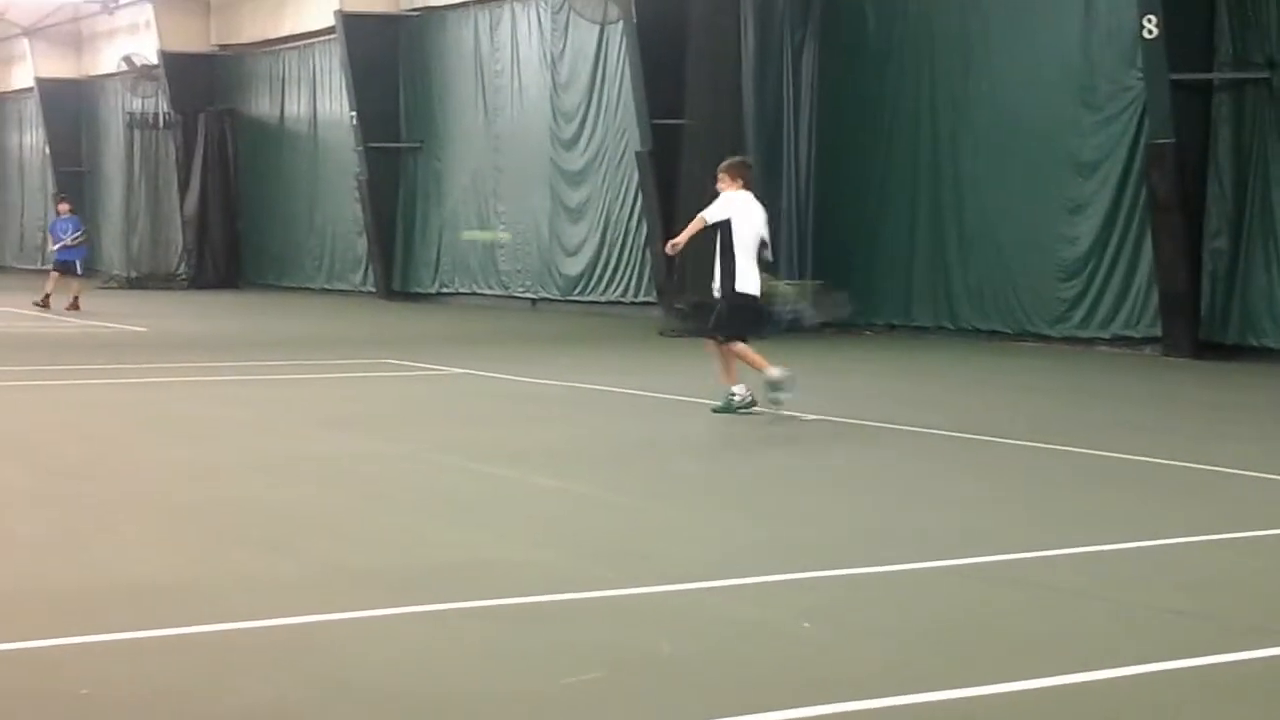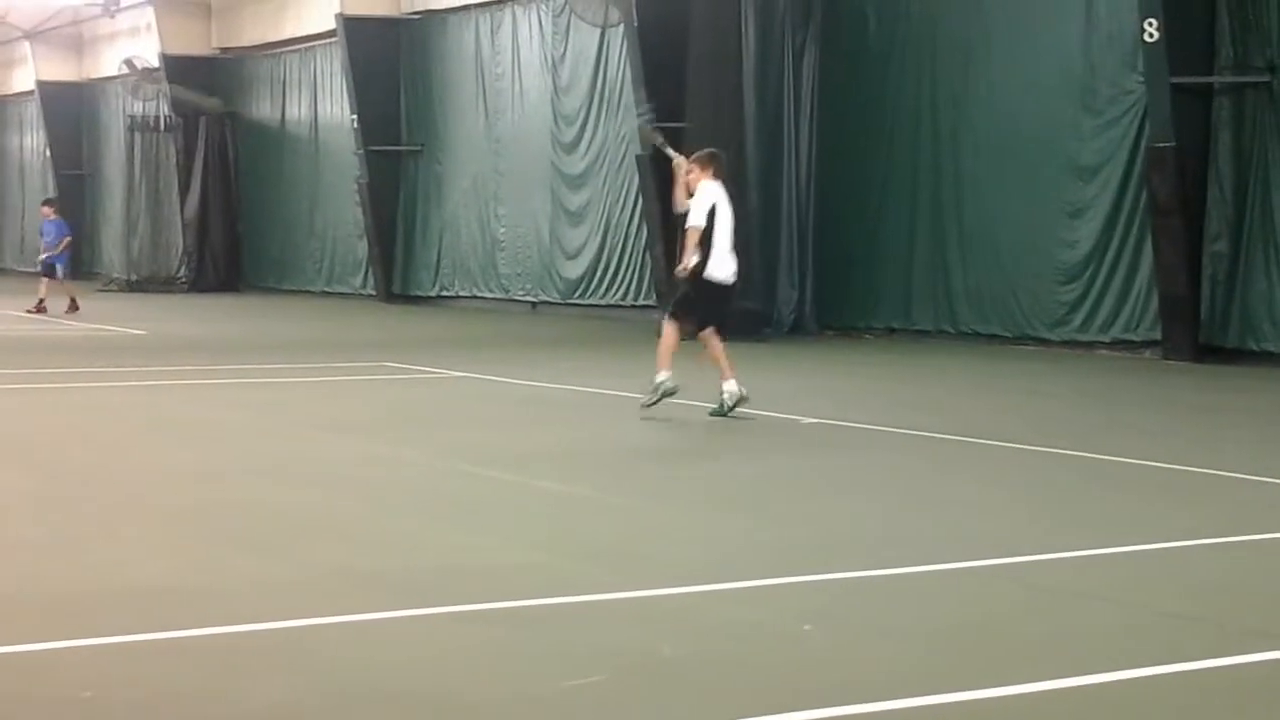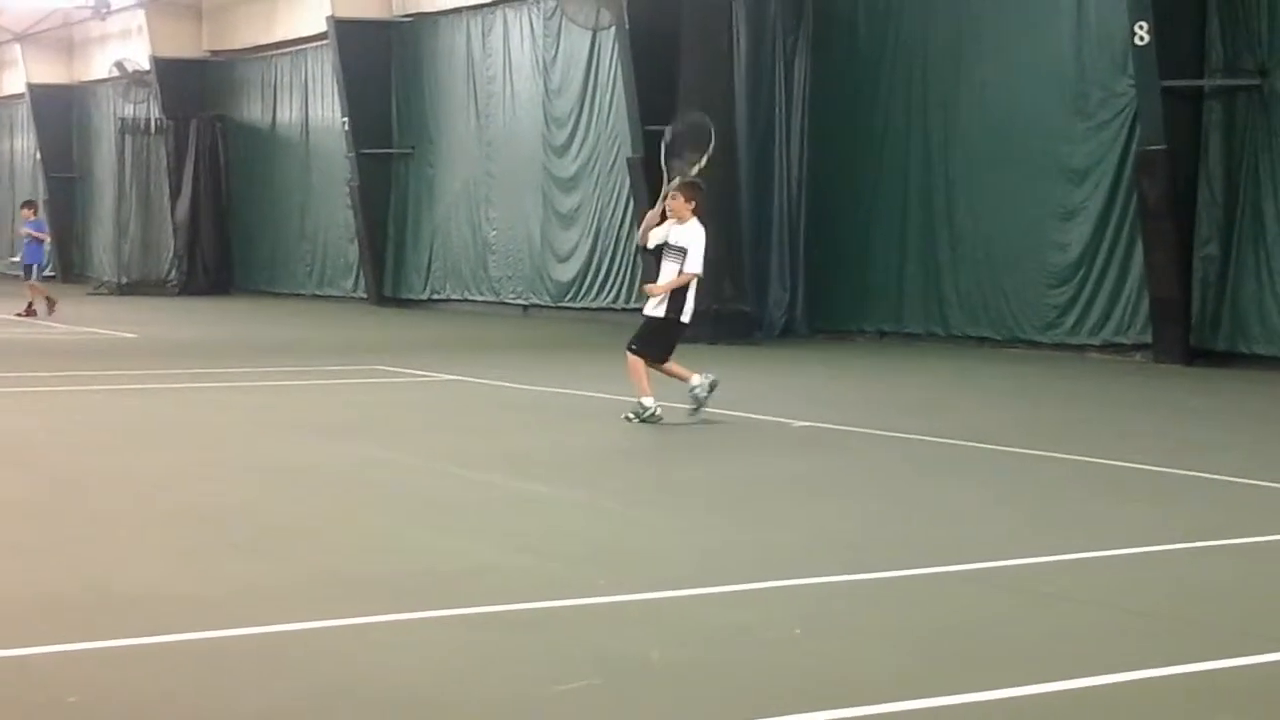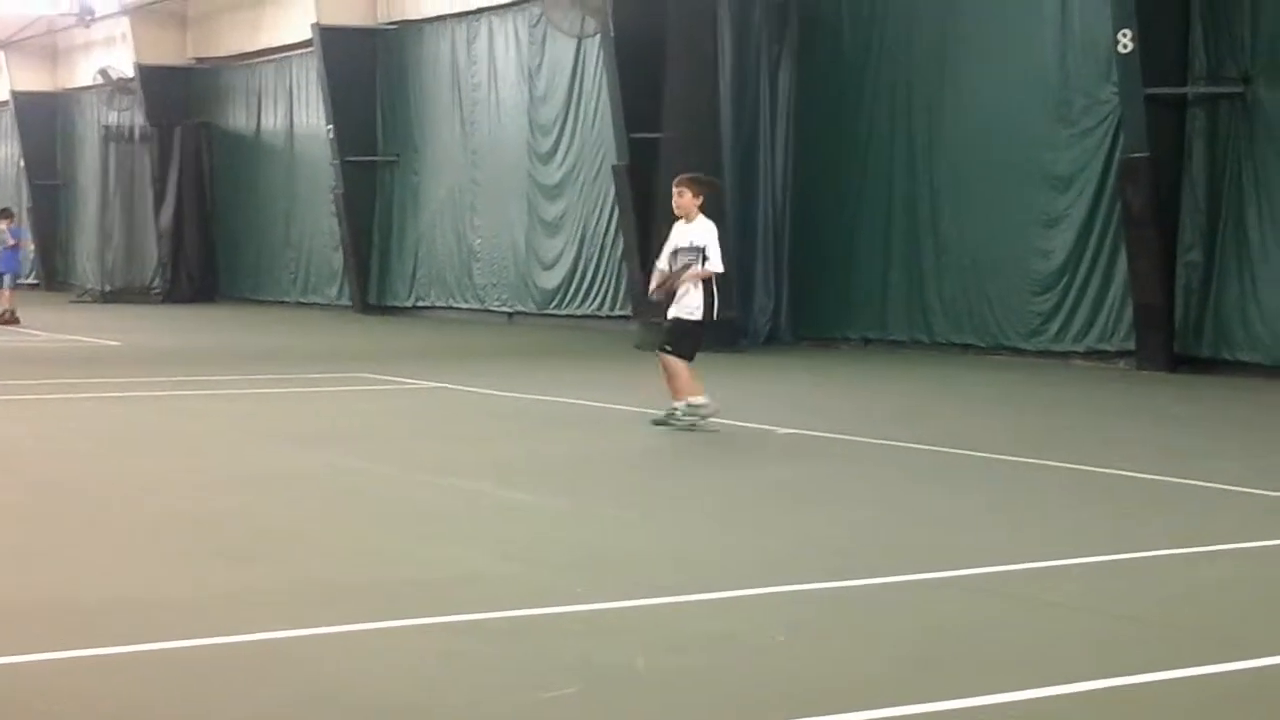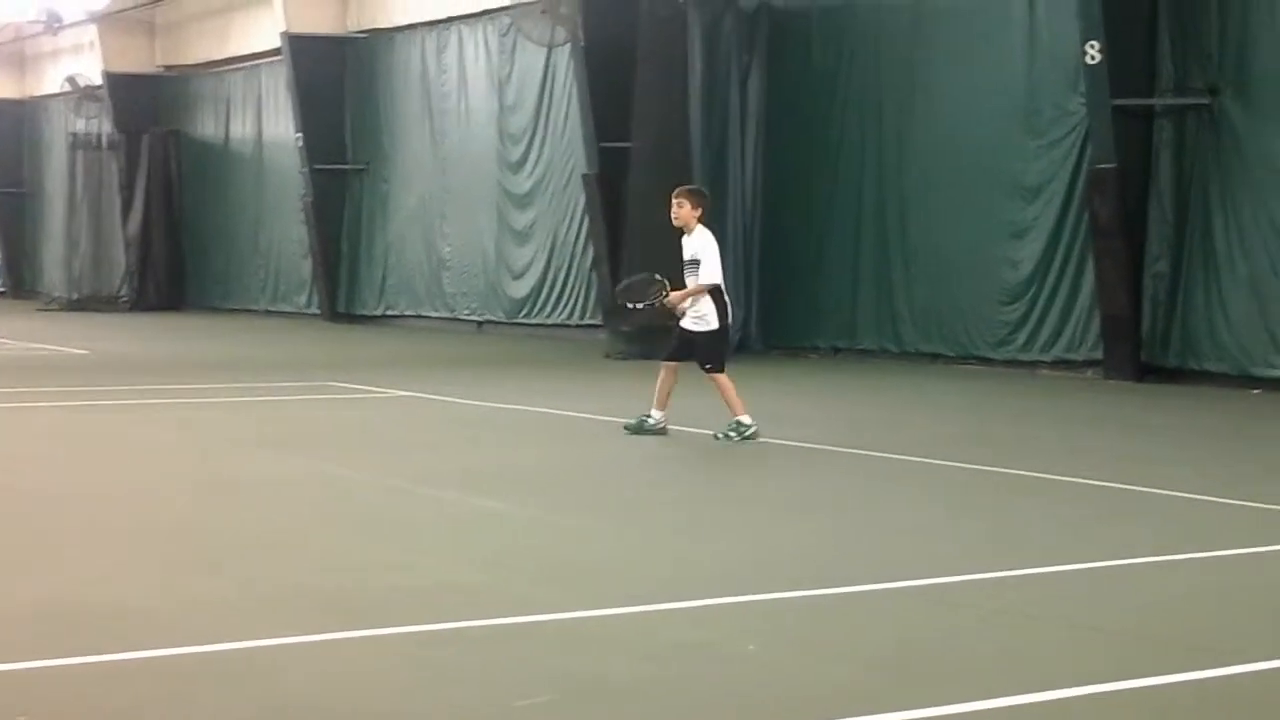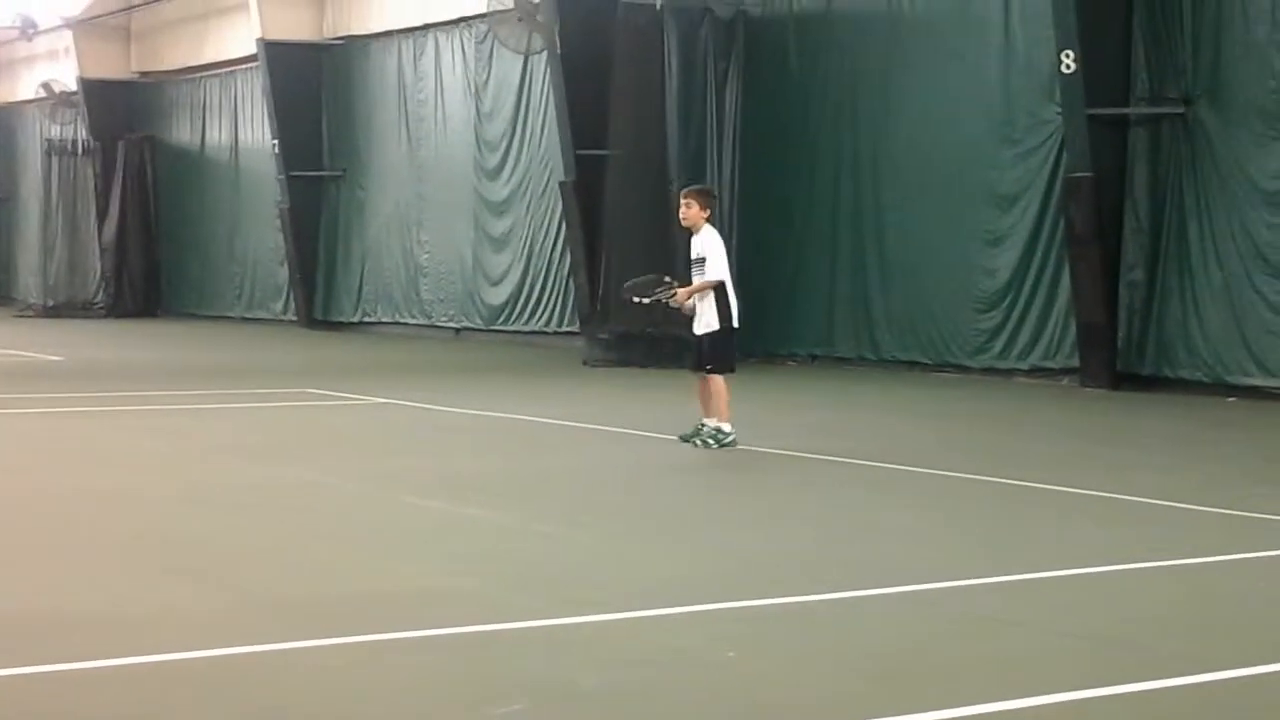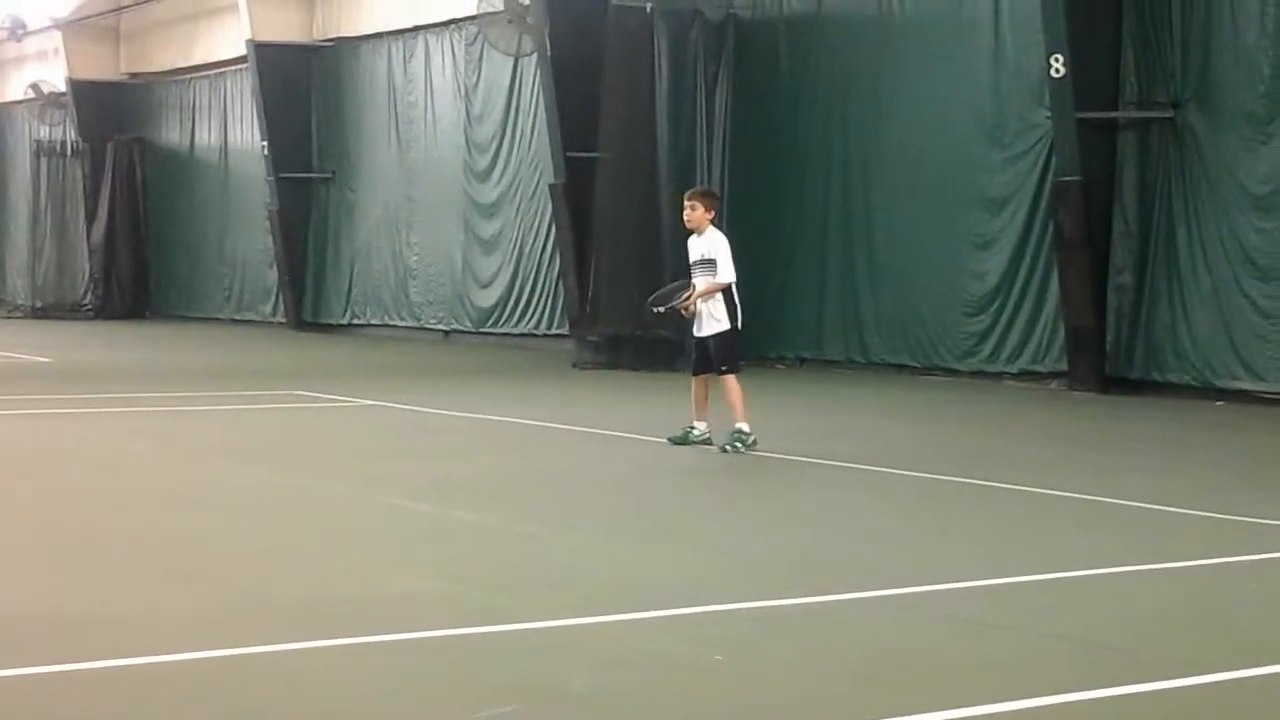
dt=0.3s
person 1, frame 1
left shoulder: (730, 199)
right shoulder: (758, 209)
left elbow: (705, 217)
right elbow: (764, 250)
left wrist: (682, 237)
left hip: (735, 286)
right hip: (746, 286)
left knee: (729, 341)
right knee: (716, 339)
left ankle: (774, 375)
right ankle: (739, 394)
person 1, frame 2
left shoulder: (707, 189)
right shoulder: (715, 193)
left elbow: (696, 224)
right elbow: (681, 206)
left wrist: (689, 257)
right wrist: (679, 175)
left hip: (708, 273)
right hip: (723, 276)
left knee: (672, 321)
right knee: (709, 333)
left ankle: (664, 379)
right ankle: (731, 390)
person 1, frame 3
left shoulder: (695, 232)
right shoulder: (671, 226)
left elbow: (693, 271)
right elbow: (643, 241)
left wrist: (663, 287)
right wrist: (650, 220)
left hip: (672, 308)
right hip: (661, 307)
left knee: (634, 352)
right knee: (653, 358)
left ankle: (647, 405)
right ankle: (698, 382)
person 1, frame 4
left shoulder: (707, 228)
right shoulder: (676, 228)
left elbow: (715, 267)
right elbow: (662, 263)
left wrist: (692, 276)
right wrist: (656, 282)
left hip: (698, 306)
right hip: (678, 305)
left knee: (669, 354)
right knee: (666, 356)
left ankle: (697, 402)
right ankle: (680, 407)
person 1, frame 5
left shoulder: (705, 239)
right shoulder: (686, 239)
left elbow: (711, 280)
left wrist: (681, 295)
right wrist: (684, 303)
left hip: (711, 317)
right hip: (692, 316)
left knee: (714, 371)
right knee: (669, 363)
left ankle: (744, 422)
right ankle: (656, 417)
person 1, frame 6
left shoulder: (711, 237)
right shoulder: (696, 238)
left elbow: (714, 277)
left wrist: (686, 292)
right wrist: (691, 302)
left hip: (719, 317)
right hip: (703, 318)
left knee: (715, 373)
right knee: (701, 372)
left ankle: (725, 430)
right ankle: (709, 424)
person 1, frame 7
left shoulder: (717, 239)
right shoulder: (692, 241)
left elbow: (725, 279)
left wrist: (697, 294)
right wrist: (691, 304)
left hip: (723, 319)
right hip: (703, 321)
left knee: (726, 373)
right knee: (699, 374)
left ankle: (743, 431)
right ankle: (699, 428)
